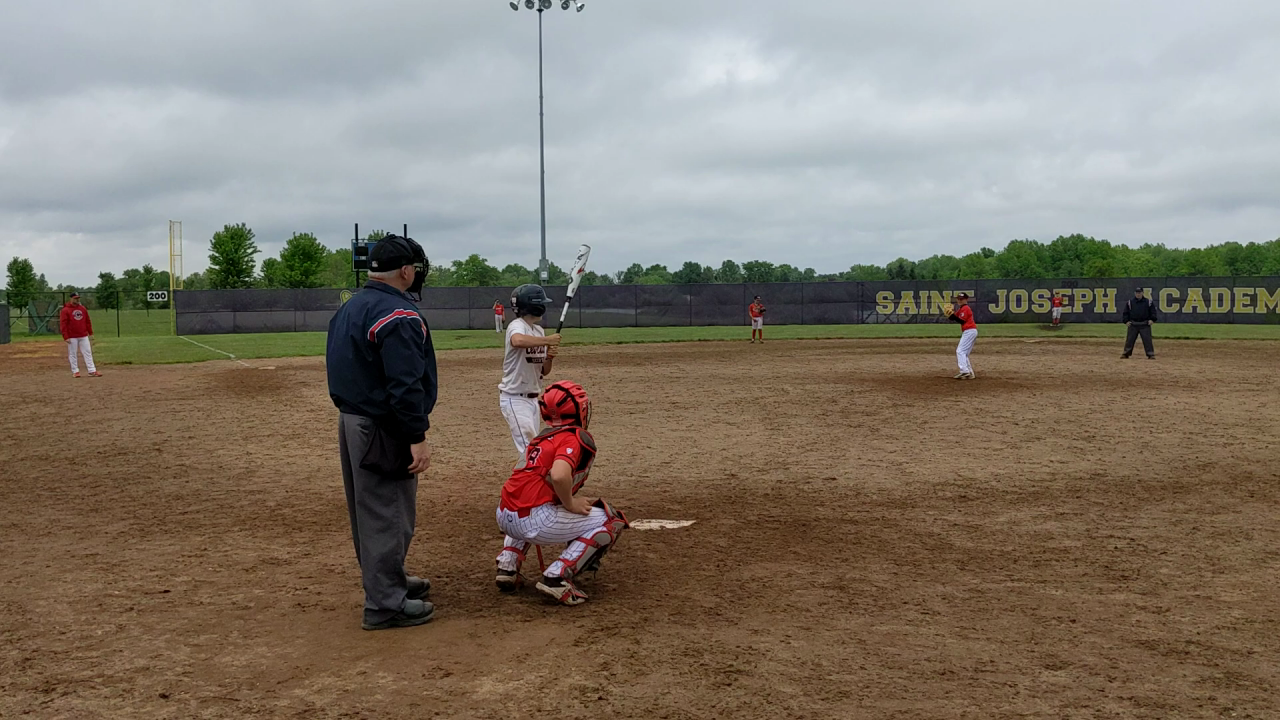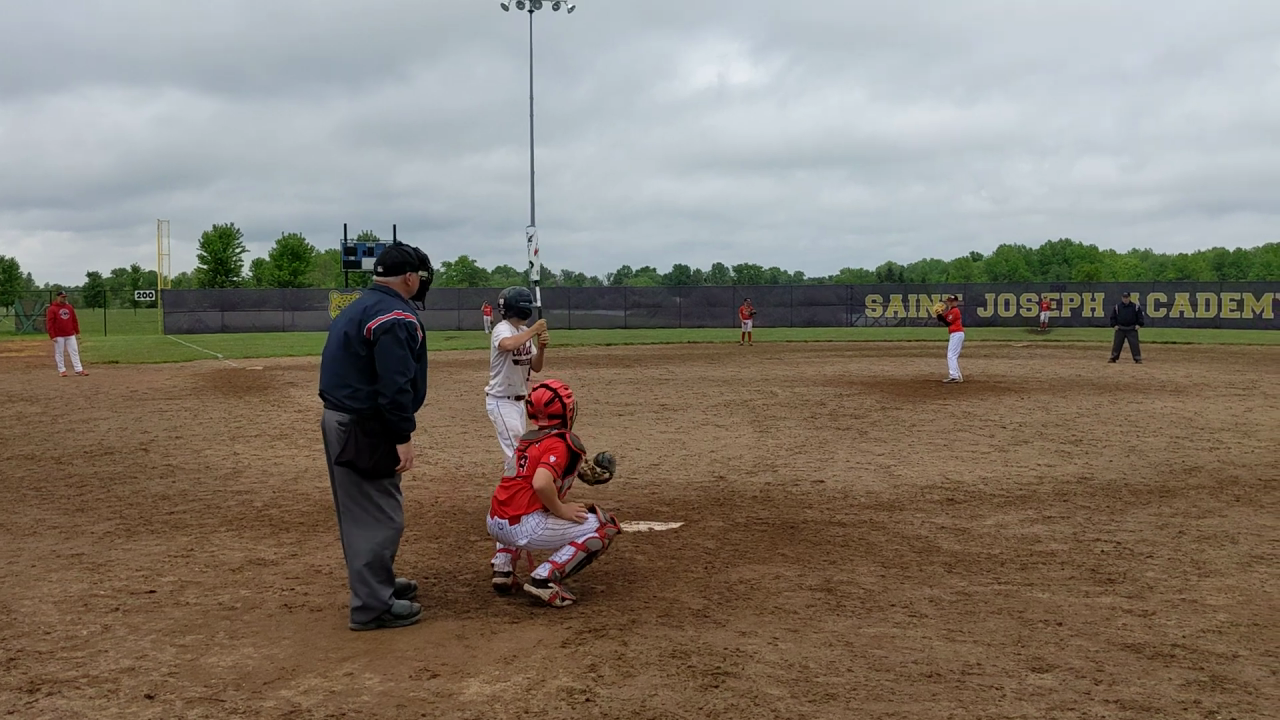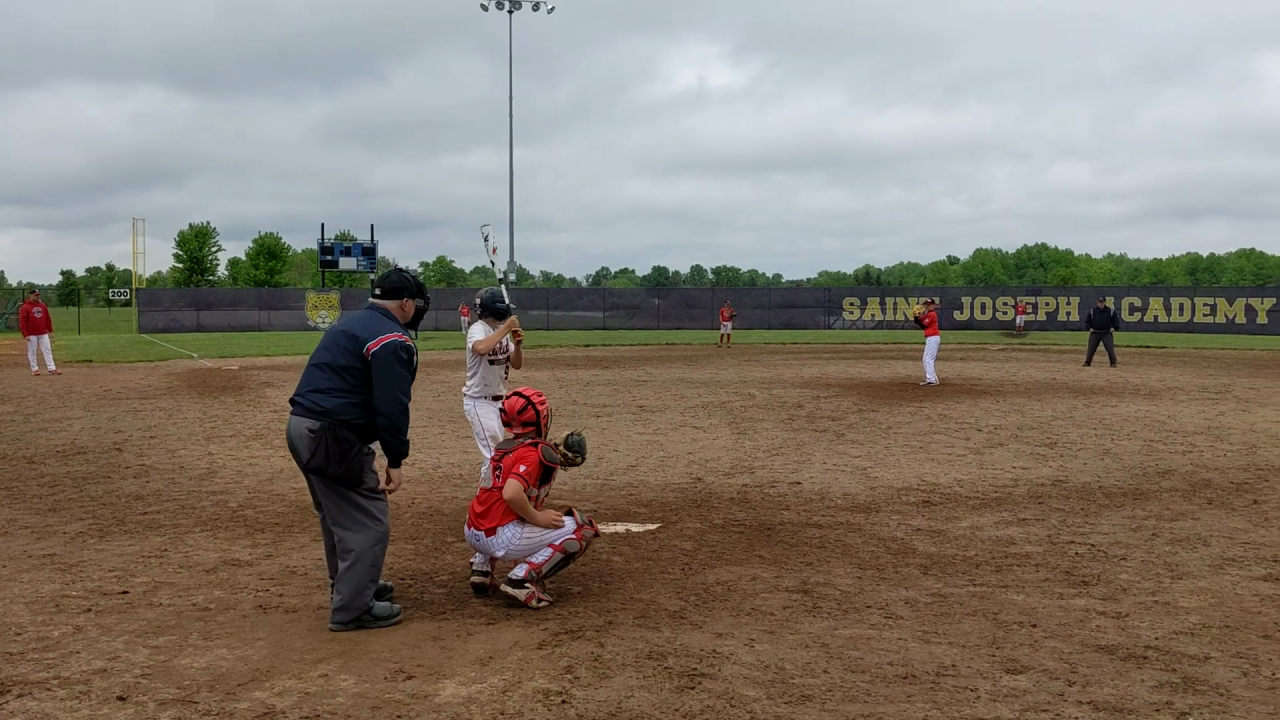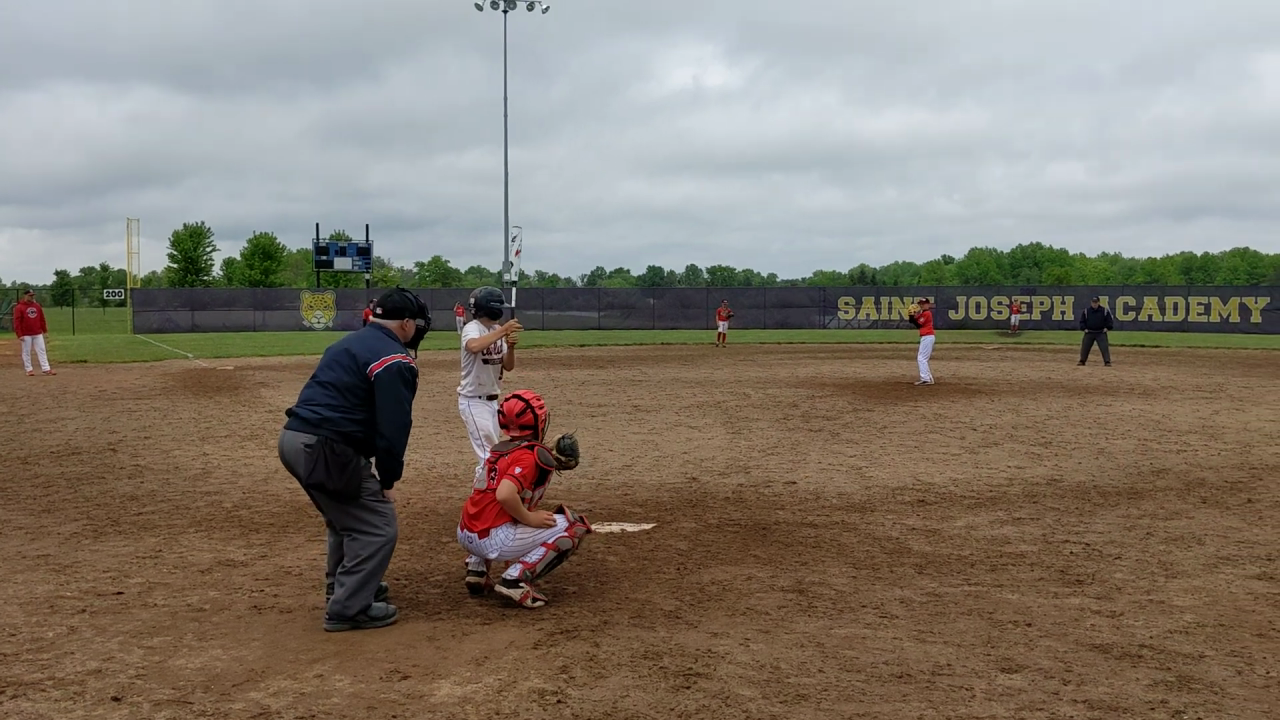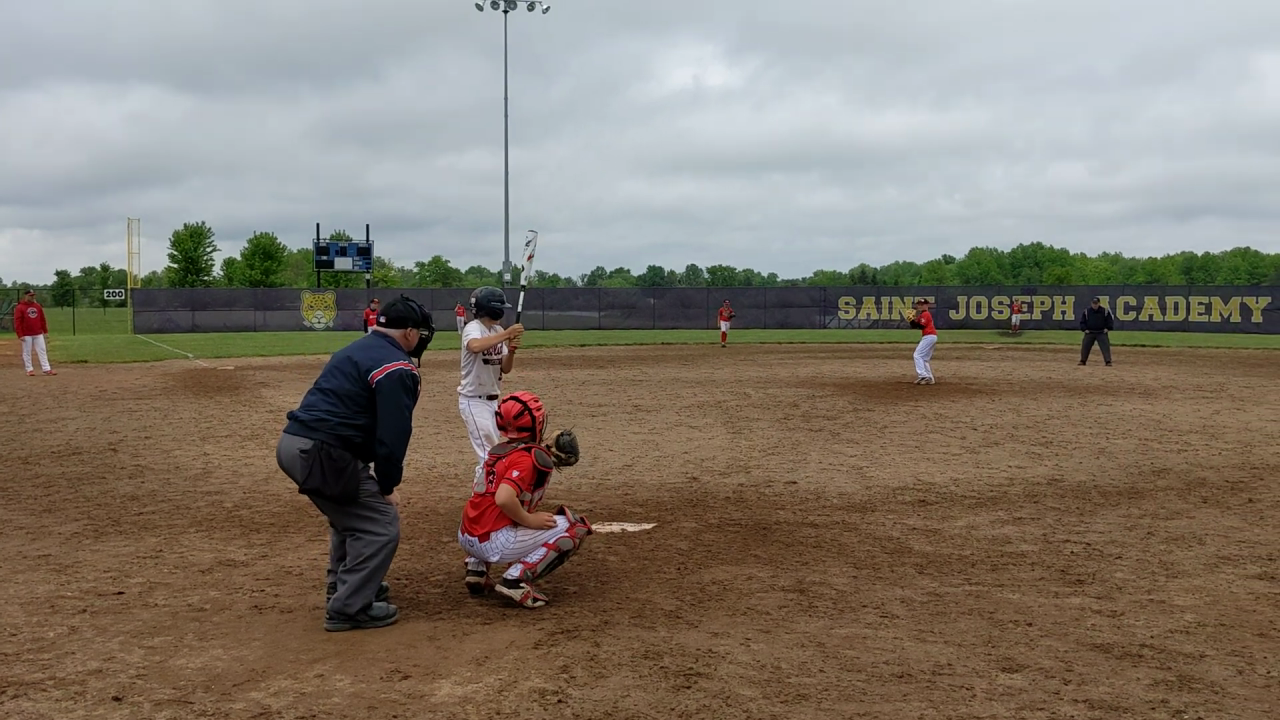
dt=0.3s
person 1, frame 1
left shoulder: (348, 308)
right shoulder: (398, 315)
right elbow: (405, 384)
right wrist: (418, 437)
left hip: (352, 420)
right hip: (382, 429)
left knee: (371, 513)
right knee: (388, 517)
left ankle: (388, 583)
right ankle: (384, 606)
person 1, frame 2
left shoulder: (354, 309)
right shoulder: (395, 317)
right elbow: (395, 385)
right wrist: (403, 437)
left hip: (337, 418)
right hip: (365, 427)
left knee: (359, 511)
right knee: (378, 514)
left ankle: (374, 582)
right ankle: (372, 606)
person 1, frame 3
left shoulder: (347, 325)
right shoulder: (392, 340)
right elbow: (392, 407)
right wrist: (395, 460)
left hip: (302, 425)
right hip: (329, 435)
left knee: (342, 514)
right knee: (368, 520)
left ankle: (349, 586)
right ankle: (351, 608)
person 1, frame 4
left shoulder: (349, 343)
right shoulder: (395, 360)
right elbow: (393, 426)
right wrist: (388, 480)
left hip: (295, 438)
right hip: (325, 448)
left knee: (347, 515)
right knee: (378, 524)
left ankle: (344, 586)
right ankle: (348, 608)
person 1, frame 5
left shoulder: (354, 351)
right shoulder: (397, 368)
right elbow: (393, 433)
right wrist: (387, 485)
left hip: (294, 442)
right hip: (322, 453)
left knee: (353, 513)
right knee: (381, 524)
left ankle: (344, 586)
right ankle: (348, 608)
person 2, frame 1
left shoulder: (543, 437)
right shoulder: (576, 438)
right elbow: (559, 475)
right wrist: (570, 504)
left hip: (505, 516)
right hip: (534, 520)
right knee: (612, 522)
left ankle: (508, 566)
right ankle: (557, 578)
person 2, frame 2
left shoulder: (529, 439)
right shoulder: (562, 443)
right elbow: (540, 484)
left wrist: (579, 468)
right wrist: (560, 509)
left hip: (496, 523)
right hip: (524, 528)
right knee: (605, 527)
left ankle: (503, 568)
right ankle: (546, 579)
person 2, frame 3
left shoulder: (504, 447)
right shoulder: (535, 452)
right elbow: (511, 494)
right wrist: (537, 518)
left hip: (473, 532)
right hip: (501, 538)
right knee: (583, 529)
left ankle: (481, 569)
right ankle: (523, 579)
person 2, frame 4
left shoulder: (500, 449)
right shoulder: (530, 455)
right elbow: (505, 495)
right wrist: (529, 518)
left hip: (466, 534)
right hip: (494, 540)
right knee: (574, 526)
left ankle: (477, 569)
right ankle: (517, 580)
person 2, frame 5
left shoulder: (499, 450)
right shoulder: (527, 457)
right elbow: (503, 499)
right wrist: (530, 520)
left hip: (467, 537)
right hip: (495, 544)
right knee: (576, 527)
left ankle: (477, 569)
right ankle: (518, 580)
person 3, frame 1
left shoulder: (539, 331)
right shoulder: (517, 326)
left elbow: (544, 371)
right elbow: (518, 341)
left wrist: (550, 357)
right wrist: (548, 340)
left hip: (532, 399)
right hip: (515, 399)
person 3, frame 2
left shoulder: (524, 332)
right shoulder: (502, 329)
left elbow: (536, 367)
right elbow: (508, 345)
left wrist: (541, 347)
right wrist: (533, 330)
left hip: (518, 401)
right hip: (502, 402)
left knee: (517, 452)
right knee: (516, 454)
person 3, frame 3
left shoulder: (502, 331)
right shoulder: (477, 328)
left elbow: (517, 364)
right elbow: (481, 348)
left wrist: (517, 343)
right wrist: (505, 329)
left hip: (497, 401)
right hip: (479, 403)
left knee: (495, 453)
right knee: (494, 455)
person 3, frame 4
left shoulder: (497, 330)
right shoulder: (472, 328)
left elbow: (509, 366)
right elbow: (474, 346)
left wrist: (510, 347)
right wrist: (503, 331)
left hip: (492, 401)
right hip: (474, 402)
left knee: (491, 453)
right knee: (488, 456)
person 3, frame 5
left shoulder: (498, 331)
right shoulder: (473, 328)
left elbow: (506, 369)
right elbow: (475, 346)
left wrist: (511, 351)
right wrist: (506, 334)
left hip: (492, 401)
right hip: (474, 402)
right knee: (489, 456)
